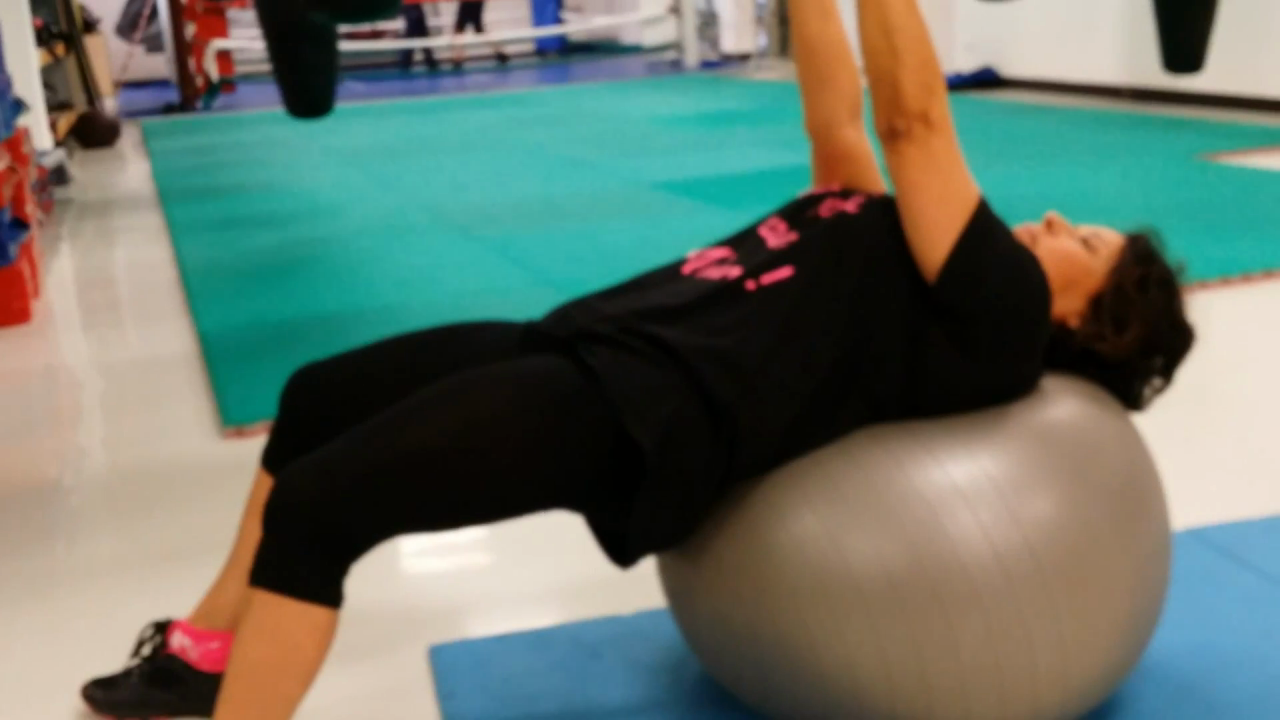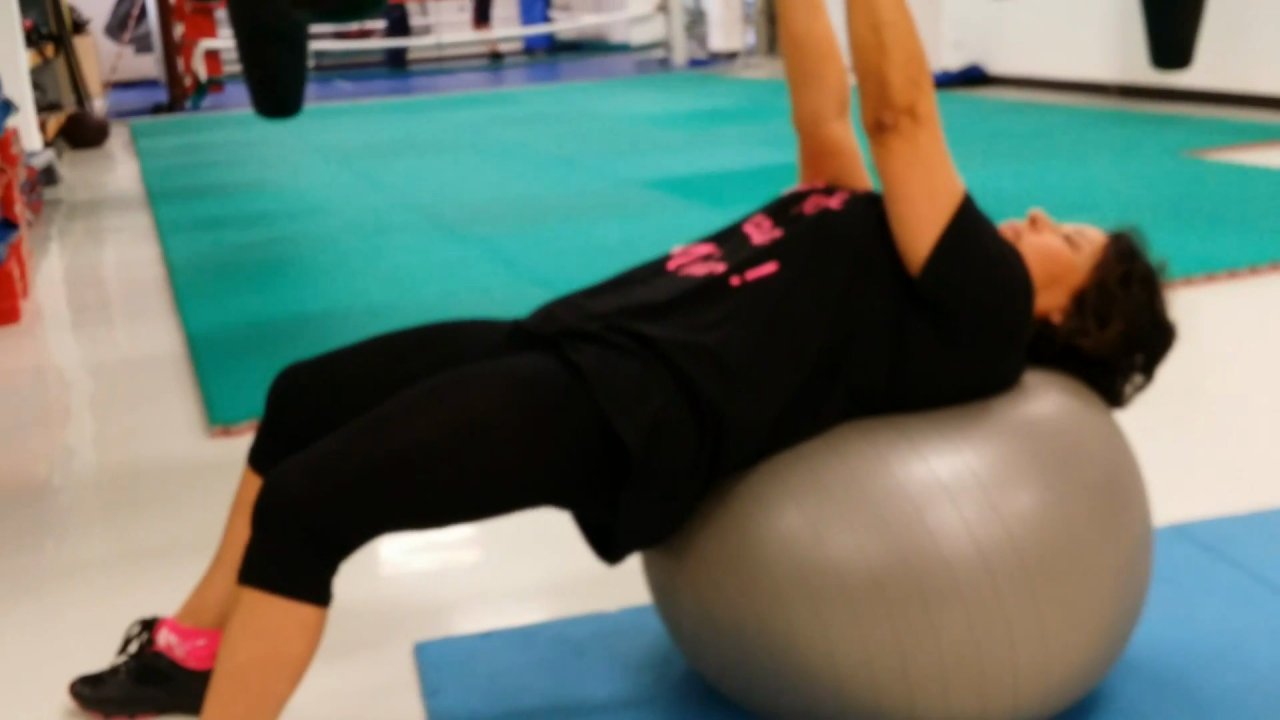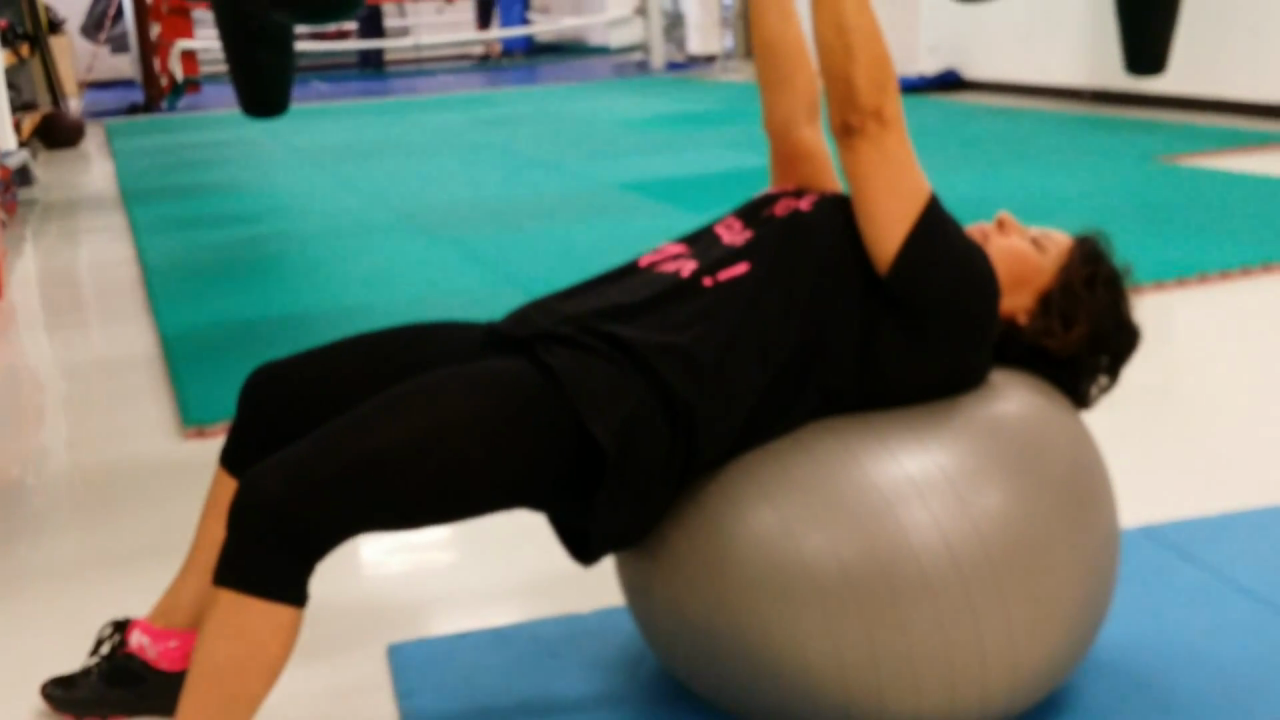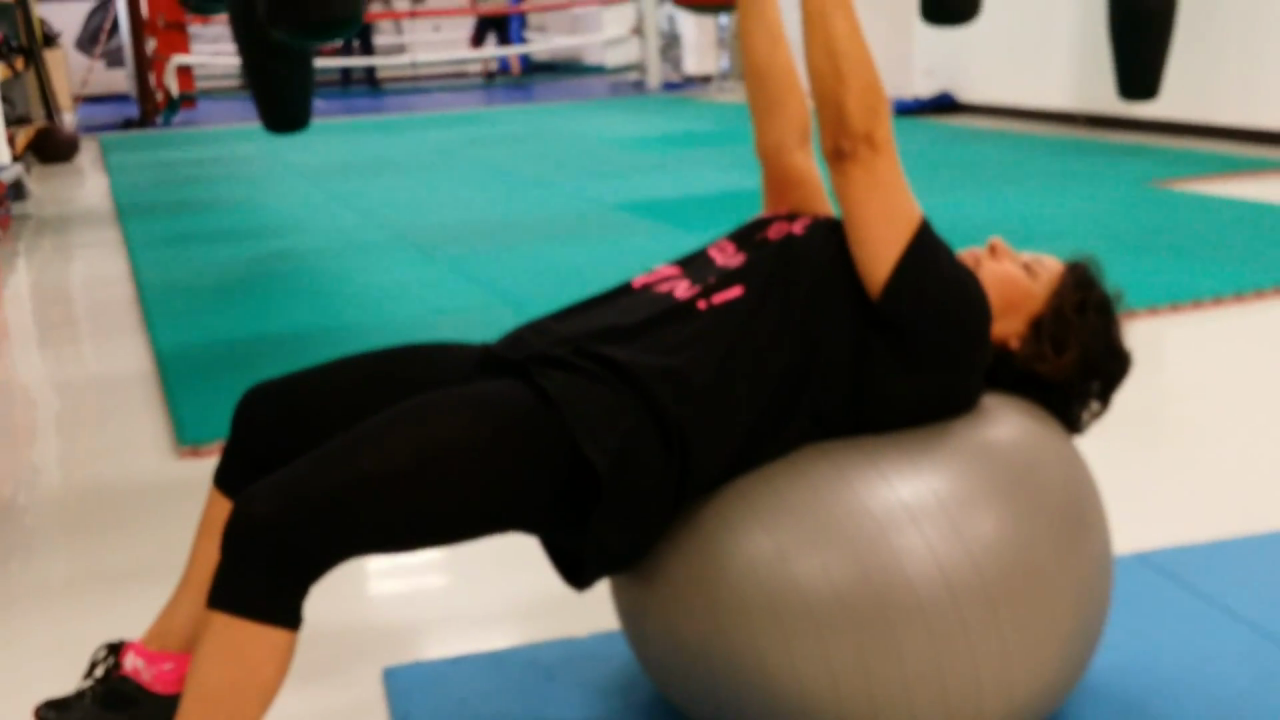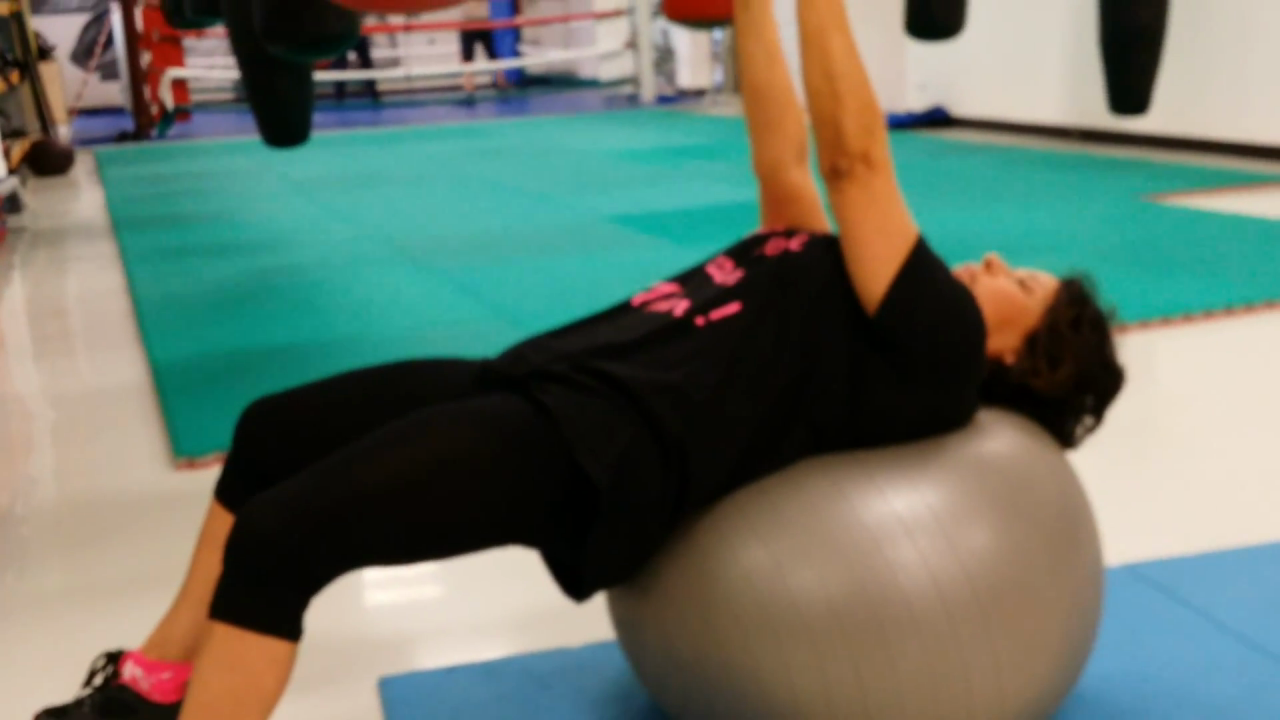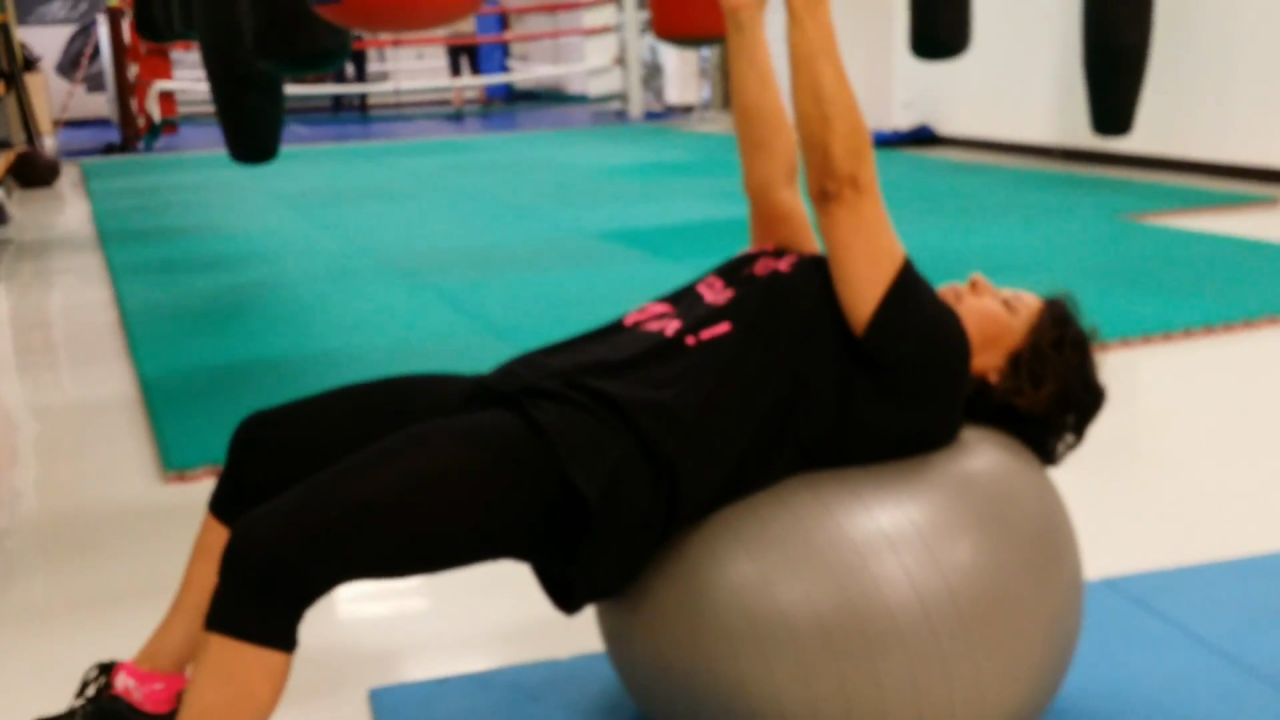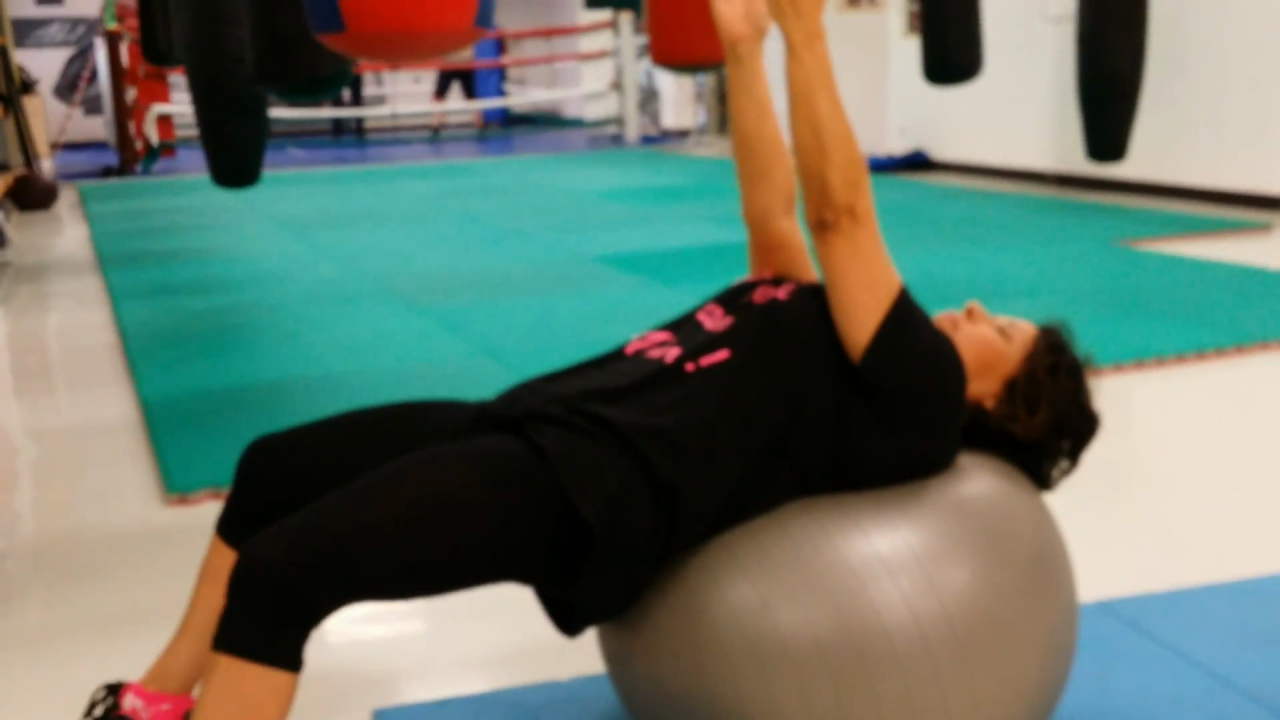
dt=0.5s
person 1, frame 1
left shoulder: (999, 317)
right shoulder: (920, 255)
left elbow: (913, 120)
right elbow: (837, 116)
left hip: (648, 411)
right hip: (595, 345)
left knee: (317, 505)
right knee: (315, 400)
person 1, frame 2
left shoulder: (984, 311)
right shoulder: (898, 250)
left elbow: (899, 113)
right elbow: (826, 109)
left hip: (636, 406)
right hip: (580, 342)
left knee: (305, 505)
right knee: (301, 400)
person 1, frame 3
left shoulder: (949, 309)
right shoulder: (876, 257)
left elbow: (866, 117)
right elbow: (798, 114)
left hip: (607, 412)
right hip: (556, 345)
left knee: (284, 505)
right knee: (274, 399)
person 1, frame 4
left shoulder: (940, 333)
right shoulder: (862, 279)
left elbow: (857, 139)
right elbow: (787, 140)
left hip: (602, 433)
right hip: (550, 370)
left knee: (279, 526)
right knee: (267, 418)
person 1, frame 5
left shoulder: (934, 348)
right shoulder: (860, 293)
left elbow: (854, 160)
right elbow: (786, 161)
left hip: (597, 450)
right hip: (550, 385)
left knee: (279, 538)
right knee: (269, 433)
person 1, frame 6
left shoulder: (923, 368)
right shoulder: (853, 321)
left elbow: (842, 184)
right elbow: (775, 183)
left hip: (593, 465)
right hip: (543, 404)
left knee: (276, 553)
right knee: (263, 446)
person 1, frame 7
left shoulder: (919, 400)
right shoulder: (837, 338)
left elbow: (841, 215)
right elbow: (774, 215)
left hip: (592, 488)
right hip: (544, 429)
left knee: (281, 571)
right knee: (272, 469)
